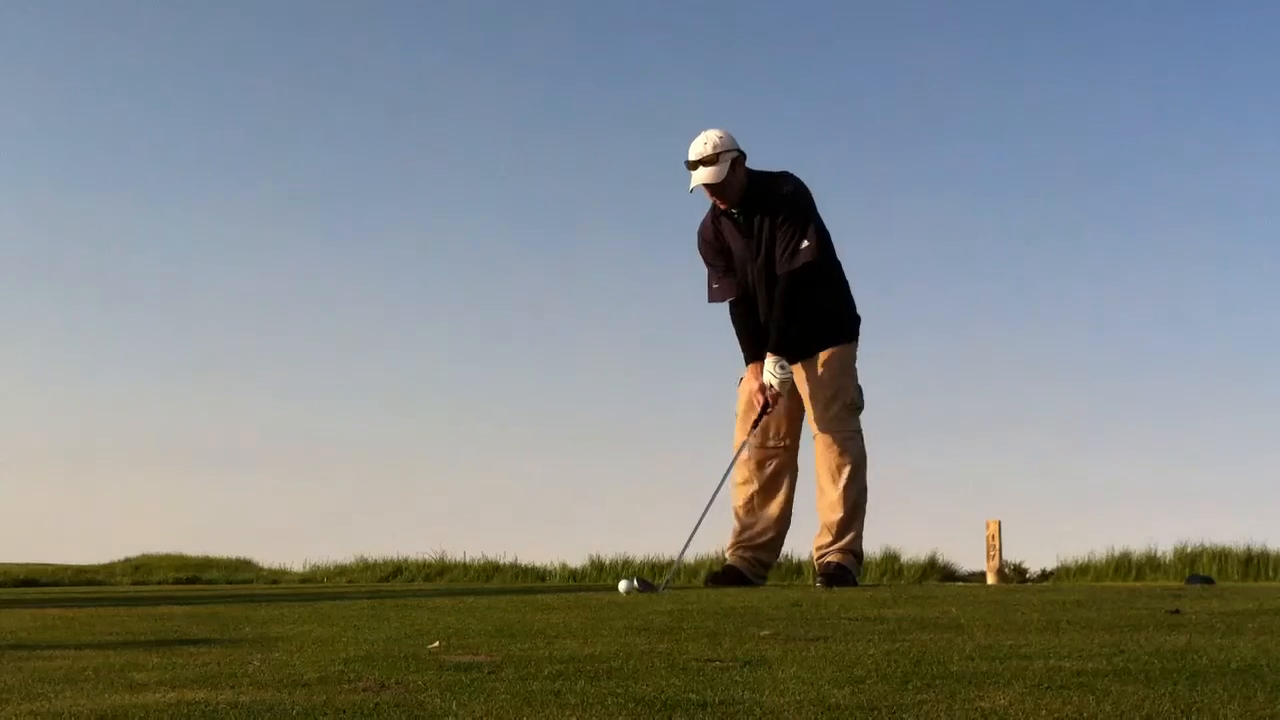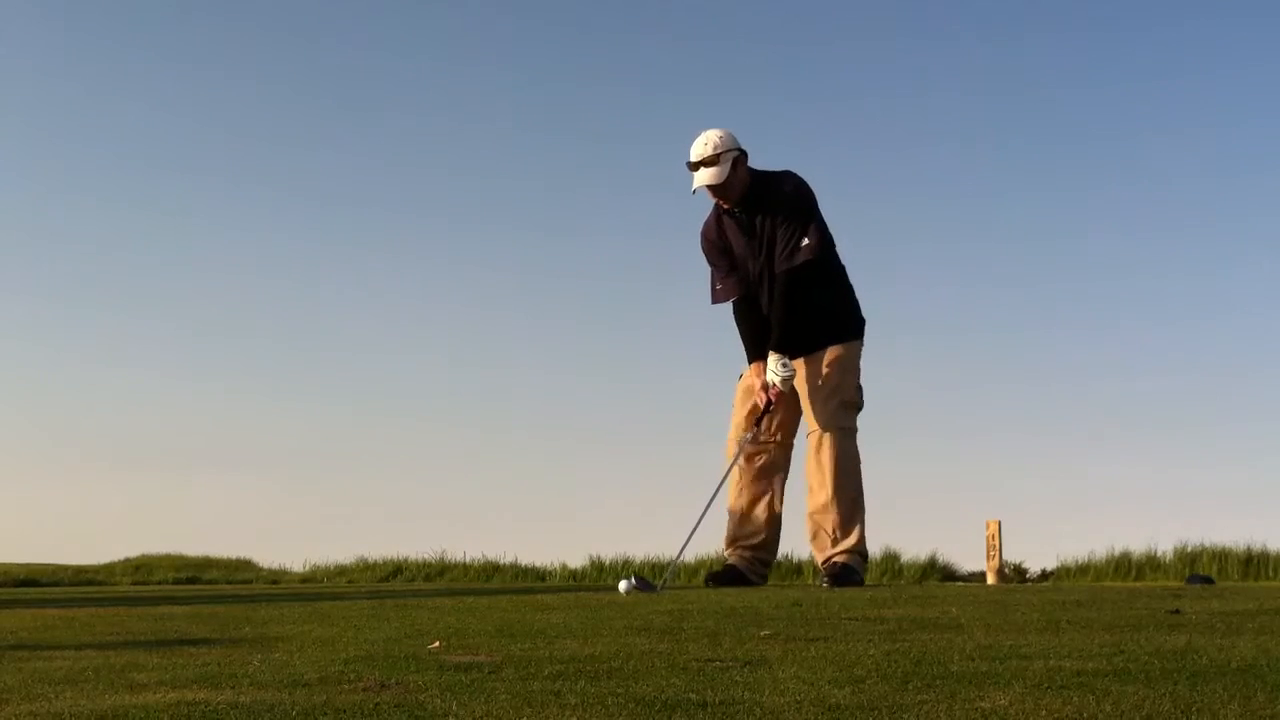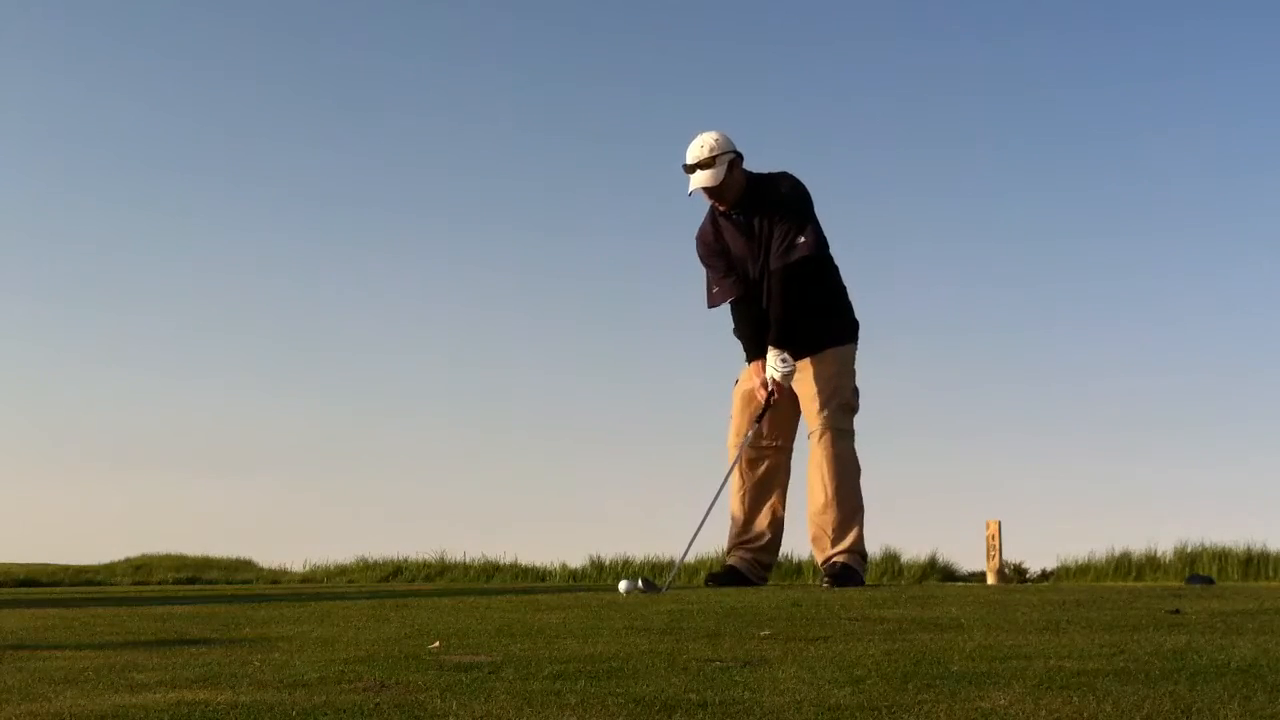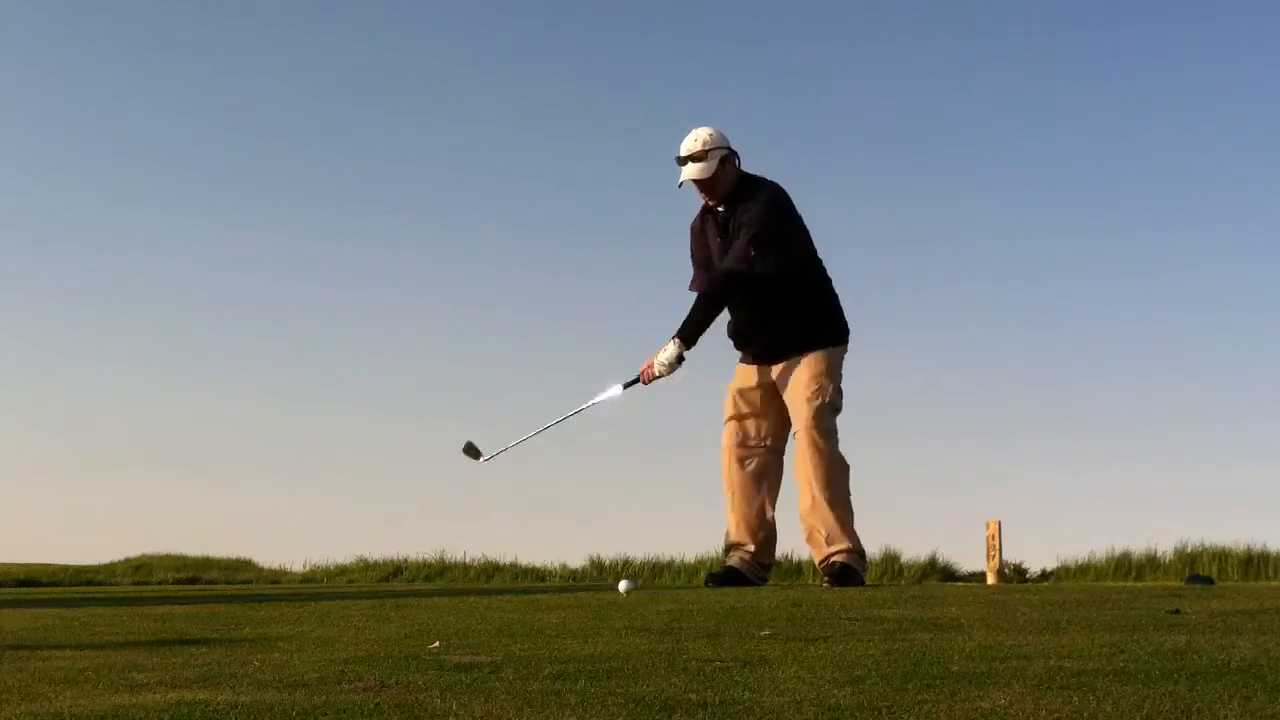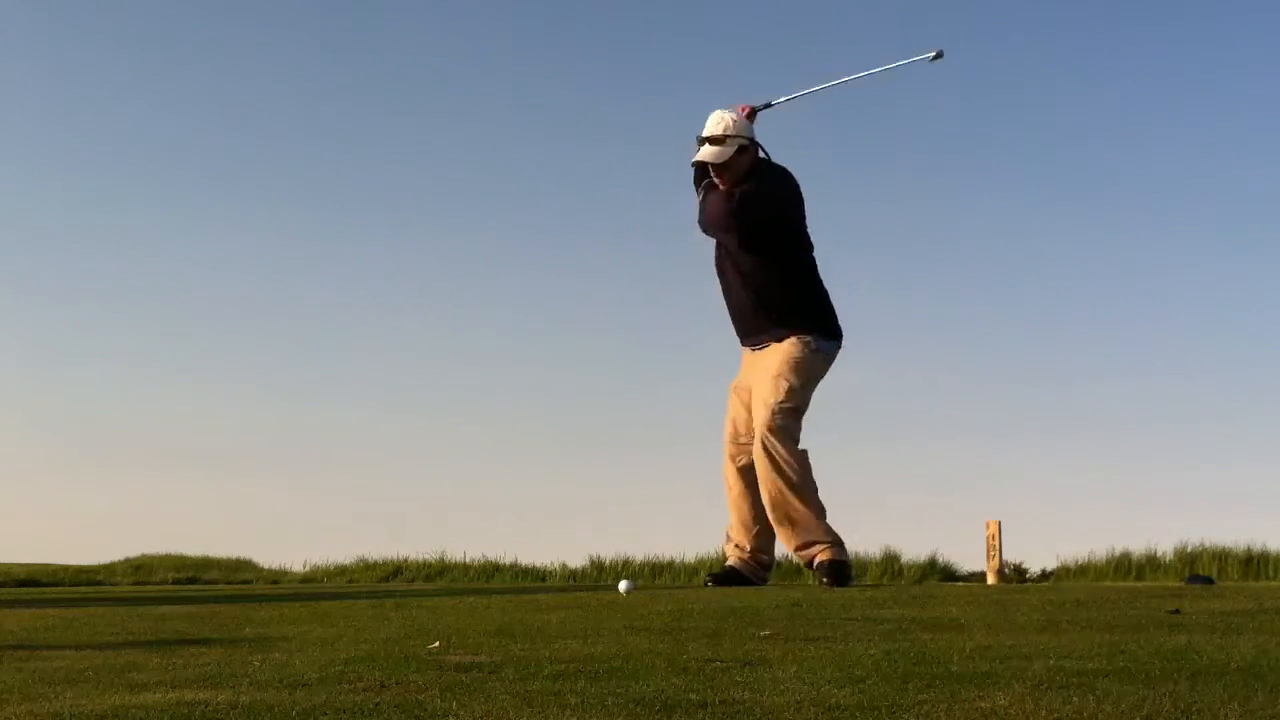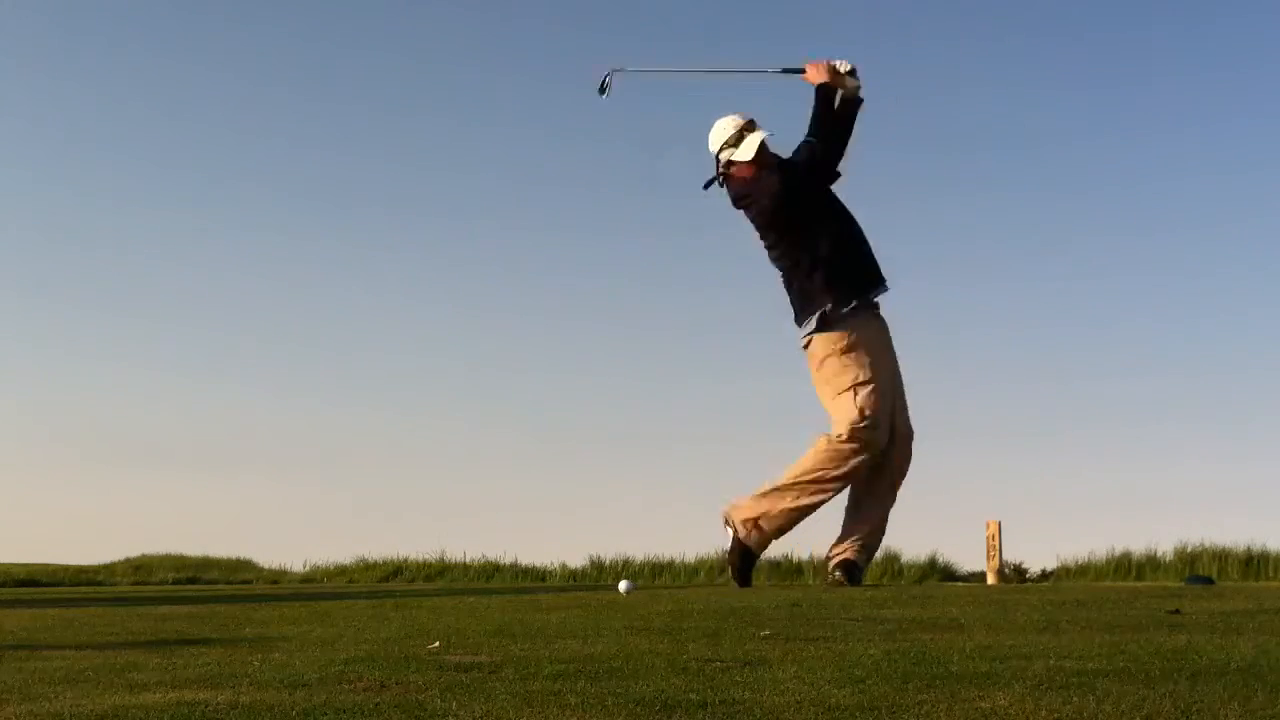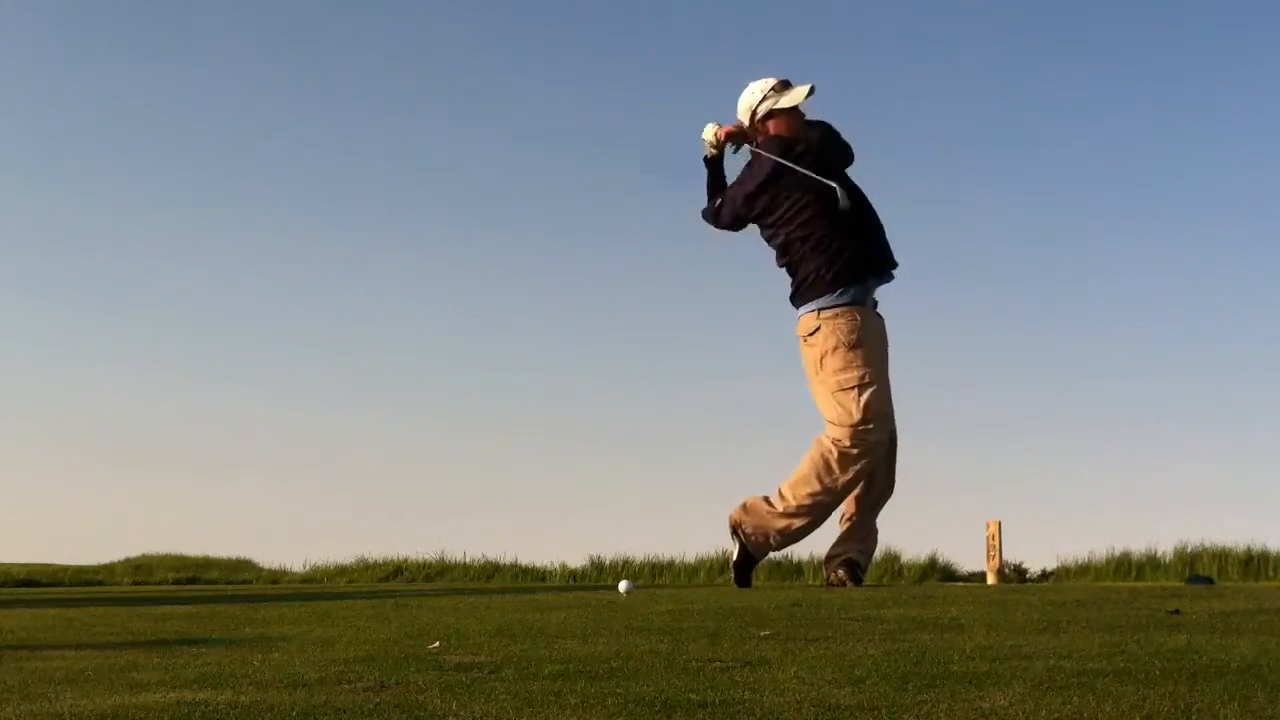
dt=0.5s
person 1, frame 1
left shoulder: (787, 194)
right shoulder: (711, 231)
left elbow: (795, 279)
right elbow: (738, 301)
left wrist: (777, 355)
right wrist: (754, 365)
left hip: (824, 337)
right hip: (765, 348)
left knee: (835, 439)
right knee: (759, 449)
left ankle: (838, 558)
right ankle: (748, 560)
person 1, frame 2
left shoulder: (789, 193)
right shoulder: (715, 230)
left elbow: (795, 276)
right elbow: (742, 300)
left wrist: (779, 353)
right wrist: (757, 362)
left hip: (828, 335)
right hip: (766, 348)
left knee: (829, 433)
right knee: (750, 442)
left ankle: (842, 558)
right ankle: (747, 558)
person 1, frame 3
left shoulder: (785, 193)
right shoulder: (710, 234)
left elbow: (791, 274)
right elbow: (739, 299)
left wrist: (780, 348)
right wrist: (756, 358)
left hip: (823, 340)
right hip: (763, 350)
left knee: (829, 435)
right knee: (751, 444)
left ankle: (842, 558)
right ankle: (749, 559)
person 1, frame 4
left shoulder: (767, 203)
right shoulder: (704, 225)
left elbow: (730, 280)
right elbow: (712, 288)
left wrist: (678, 343)
right wrist: (680, 345)
left hip: (810, 343)
right hip: (757, 353)
left knee: (813, 436)
right knee: (743, 448)
left ankle: (842, 557)
right ankle: (750, 558)
person 1, frame 5
left shoulder: (761, 195)
right shoulder: (751, 185)
left elbow: (711, 214)
right elbow: (708, 189)
left wrist: (712, 183)
right wrist: (705, 166)
left hip: (800, 337)
right hip: (764, 342)
left knee: (771, 431)
right knee: (740, 447)
left ankle: (822, 552)
right ankle: (748, 558)
person 1, frame 6
left shoulder: (774, 176)
right shoulder: (774, 191)
right elbow: (822, 155)
left wrist: (843, 89)
right wrist: (827, 87)
left hip: (861, 316)
right hip: (835, 329)
left knee: (892, 440)
right knee: (857, 434)
left ankle: (850, 555)
right ankle: (752, 522)
person 1, frame 7
left shoulder: (751, 182)
right shoulder: (812, 149)
left elbow: (715, 214)
right elbow: (834, 144)
left wrist: (714, 154)
right wrist: (747, 133)
left hip: (840, 311)
right hip: (839, 312)
left knee: (877, 439)
right knee: (855, 434)
left ankle: (851, 556)
right ankle: (758, 528)
